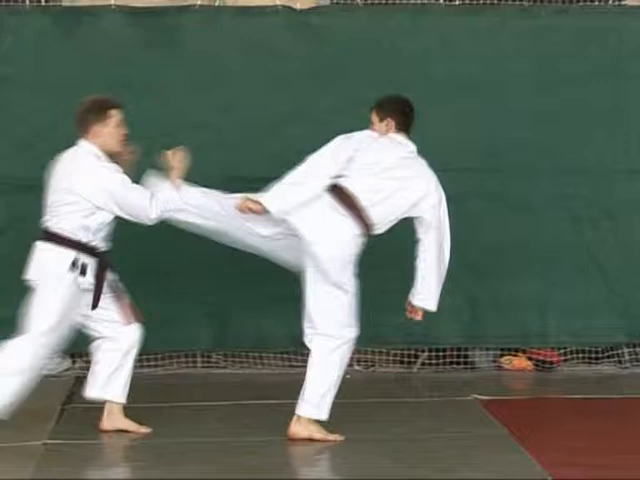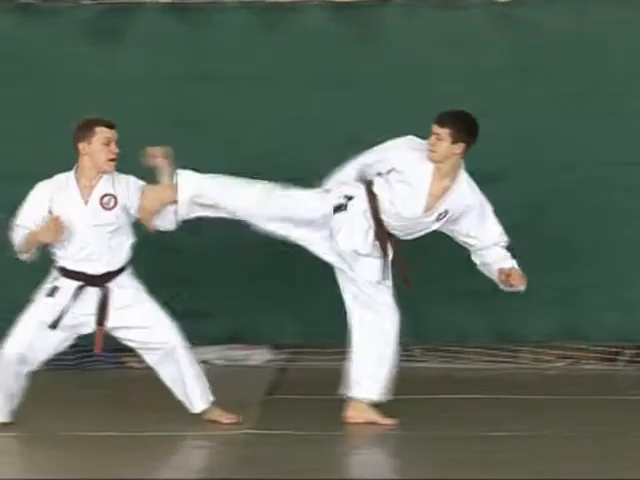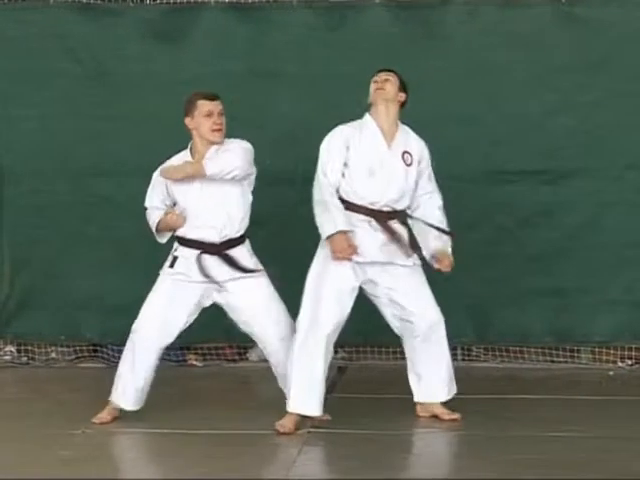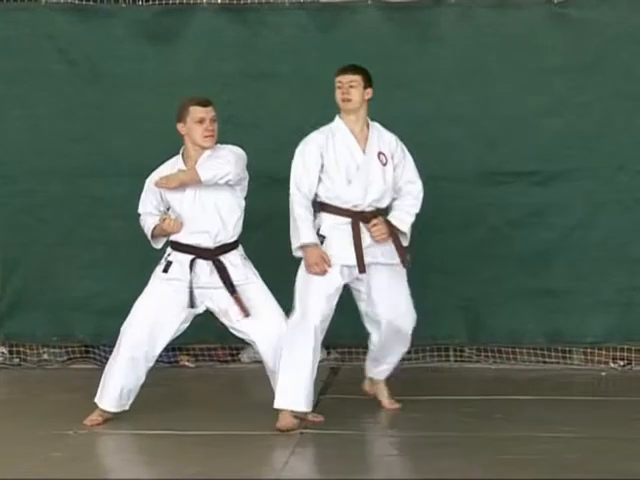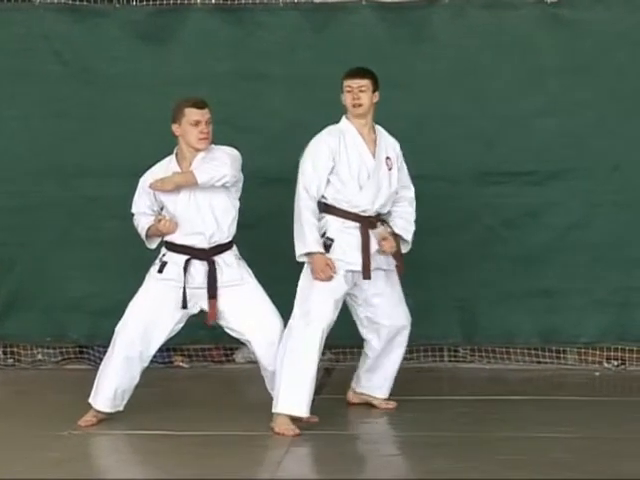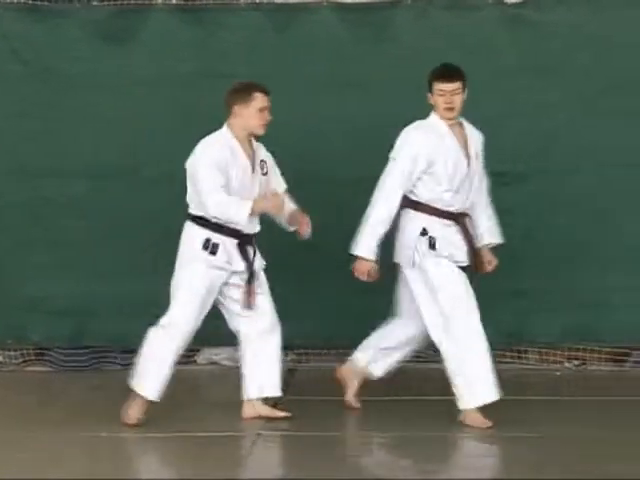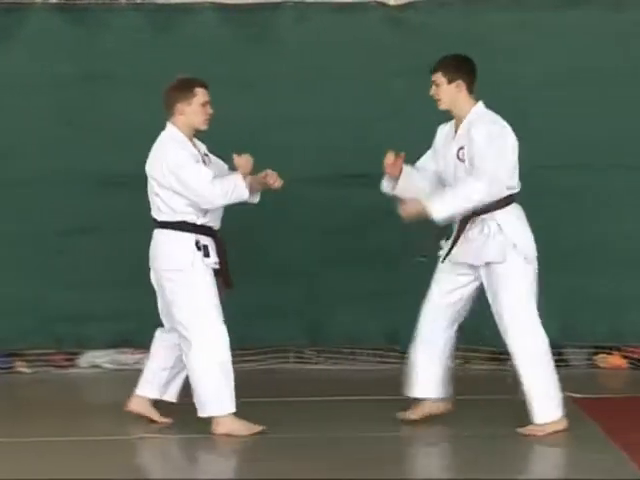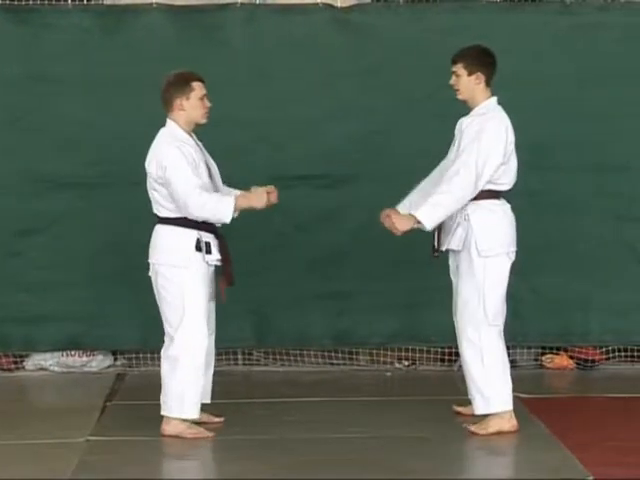
dt=0.7s
person 1, frame 1
left shoulder: (360, 141)
right shoulder: (427, 182)
left elbow: (313, 172)
right elbow: (436, 241)
left wrist: (266, 201)
right wrist: (422, 297)
left hip: (310, 215)
right hip: (338, 244)
left knee: (226, 211)
right knee: (334, 333)
left ankle: (162, 192)
right ankle: (306, 420)
person 1, frame 2
left shoulder: (469, 201)
right shoulder: (409, 151)
left elbow: (488, 243)
right elbow: (362, 165)
left wrist: (505, 269)
right wrist: (334, 191)
left hip: (369, 247)
right hip: (341, 214)
left knee: (379, 319)
right knee: (265, 203)
left ankle: (359, 404)
right ankle: (177, 189)
person 1, frame 3
left shoulder: (415, 145)
right shoulder: (343, 135)
left elbow: (426, 199)
right elbow: (325, 188)
left wrist: (439, 245)
right wrist: (335, 231)
left hip: (392, 245)
right hip: (345, 238)
left knee: (425, 319)
right knee: (319, 322)
left ankle: (429, 399)
right ankle: (298, 408)
person 1, frame 4
left shoulder: (389, 142)
right shoulder: (317, 142)
left elbow: (411, 188)
right elbow: (300, 196)
left wrist: (393, 223)
right wrist: (307, 244)
left hip: (376, 243)
right hip: (330, 239)
left knee: (398, 317)
right knee: (308, 319)
left ankle: (376, 377)
right ankle: (291, 407)
person 1, frame 5
left shoulder: (391, 145)
right shoulder: (328, 141)
left elbow: (404, 196)
right elbow: (307, 198)
left wrist: (398, 234)
right wrist: (313, 251)
left hip: (375, 246)
right hip: (337, 242)
left knee: (393, 321)
right knee: (310, 323)
left ankle: (366, 389)
right ankle: (284, 411)
person 1, frame 6
left shoulder: (473, 137)
right shoulder: (418, 138)
left elbow: (478, 194)
right elbow: (387, 193)
left wrist: (485, 243)
right wrist: (366, 251)
left hip: (450, 239)
right hip: (425, 240)
left knee: (413, 320)
right knee: (459, 319)
left ankle: (356, 368)
right ankle: (472, 404)
person 1, frame 7
left shoulder: (491, 130)
right shoulder: (448, 133)
left elbow: (485, 184)
right elbow: (431, 178)
left wrist: (426, 205)
right wrist: (399, 174)
left hip: (502, 236)
right hip: (467, 237)
left knee: (520, 327)
right knee: (435, 317)
left ankle: (551, 415)
right ankle: (432, 396)
person 1, frame 8
left shoulder: (491, 123)
right shoulder: (472, 123)
left elbow: (464, 182)
right elbow: (444, 175)
left wrist: (415, 218)
right wrist: (403, 209)
left hip: (483, 227)
right hip: (470, 228)
left knee: (478, 320)
right knee: (471, 319)
left ankle: (501, 412)
right ankle: (487, 401)
person 2, frame 1
left shoulder: (70, 160)
right shoulder: (101, 172)
right elbow: (147, 210)
right wrist: (175, 175)
left hip: (77, 267)
right hip: (66, 265)
left knee: (123, 330)
right knee: (39, 341)
left ankle: (112, 412)
person 2, frame 2
left shoulder: (126, 186)
right shoulder: (49, 190)
left elbow: (165, 220)
left wrist: (165, 175)
right wrist: (38, 236)
left hip: (116, 290)
right hip: (65, 290)
left knee: (167, 341)
left ankle: (205, 407)
person 2, frame 3
left shoulder: (239, 150)
right shoulder: (168, 170)
left elbow: (230, 164)
right elbow: (154, 212)
left wrist: (187, 171)
right wrist: (165, 223)
left hip: (235, 261)
right hip: (187, 263)
left knee: (277, 328)
right knee: (148, 330)
right ankle: (120, 402)
person 2, frame 4
left shoulder: (233, 156)
right shoulder: (162, 175)
left elbow: (222, 168)
right elbow: (148, 217)
left wrist: (179, 179)
right wrist: (161, 229)
left hip: (229, 267)
right hip: (180, 268)
left knee: (274, 331)
right knee: (138, 333)
right ankle: (108, 405)
person 2, frame 5
left shoulder: (228, 157)
right shoulder: (156, 174)
left elbow: (218, 172)
right elbow: (142, 217)
left wrist: (172, 182)
right wrist: (155, 229)
left hip: (223, 267)
right hip: (175, 268)
left knee: (268, 329)
right knee: (132, 333)
right ankle: (103, 405)
person 2, frame 6
left shoulder: (261, 154)
right shoulder: (210, 150)
left elbow: (279, 197)
right elbow: (214, 202)
left wrist: (295, 216)
right wrist: (259, 204)
left hip: (242, 251)
right hip: (206, 247)
left knee: (261, 325)
right knee: (179, 321)
left ankle: (254, 401)
right ankle: (140, 396)
person 2, frame 7
left shoulder: (191, 147)
right shoulder: (170, 152)
left elbow: (222, 185)
right elbow: (212, 194)
left wrist: (261, 180)
right wrist: (243, 174)
left hip: (189, 250)
right hip: (181, 250)
left knee: (178, 330)
right knee: (207, 334)
left ankle: (143, 398)
right ankle: (222, 417)
person 2, frame 8
left shoulder: (189, 143)
right shoulder: (169, 147)
left elbow: (212, 193)
right elbow: (195, 202)
left wrist: (253, 196)
right wrist: (247, 201)
left hip: (196, 247)
right hip: (179, 247)
left knee: (201, 331)
right knee: (188, 334)
left ankle: (190, 408)
right ankle: (174, 418)
